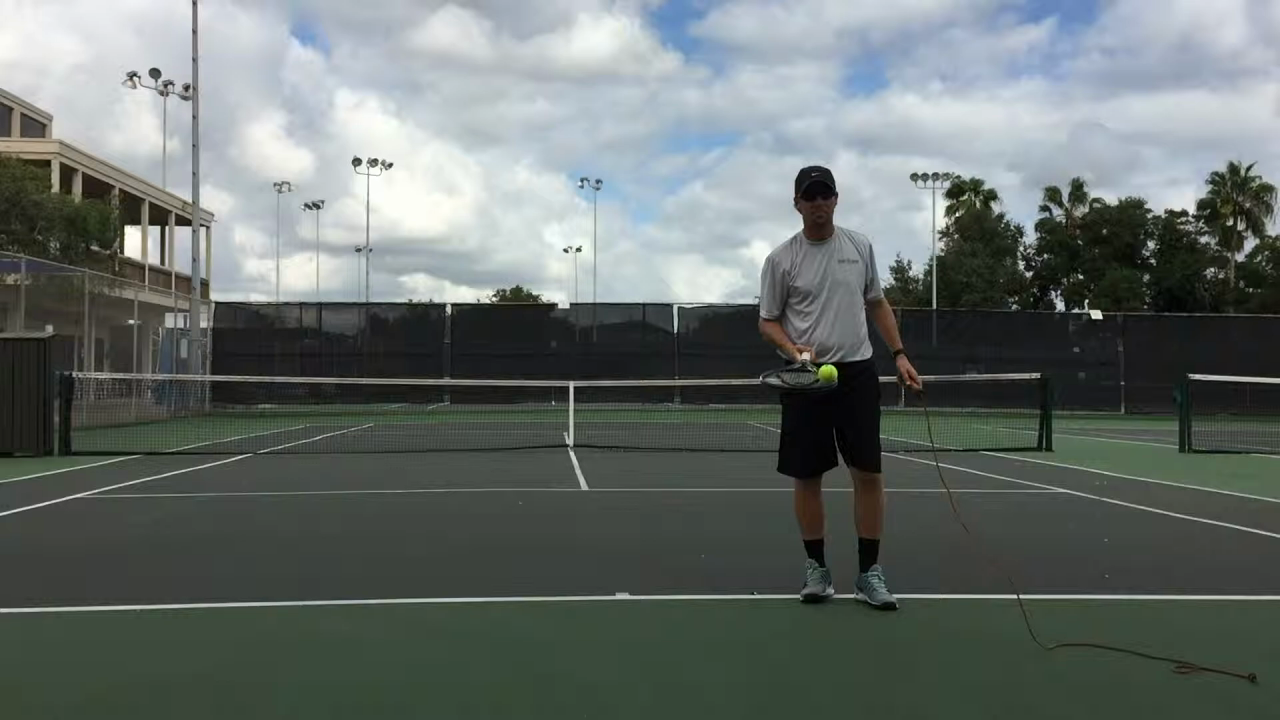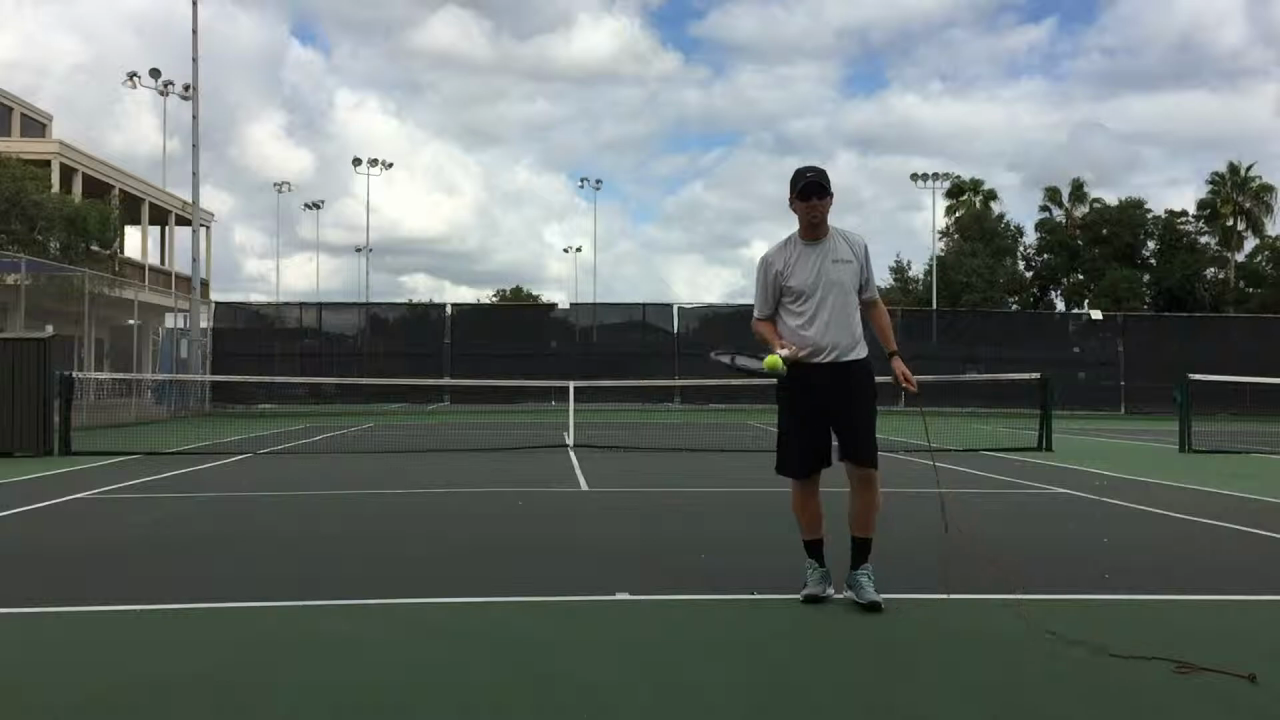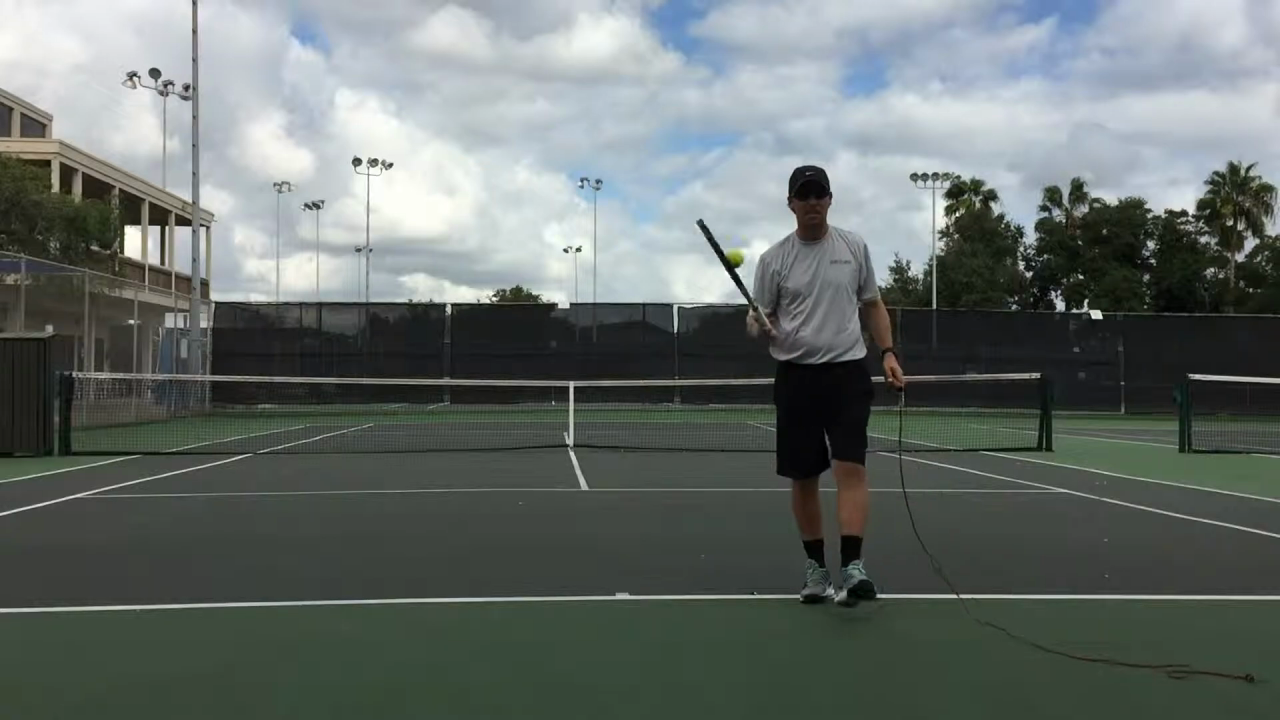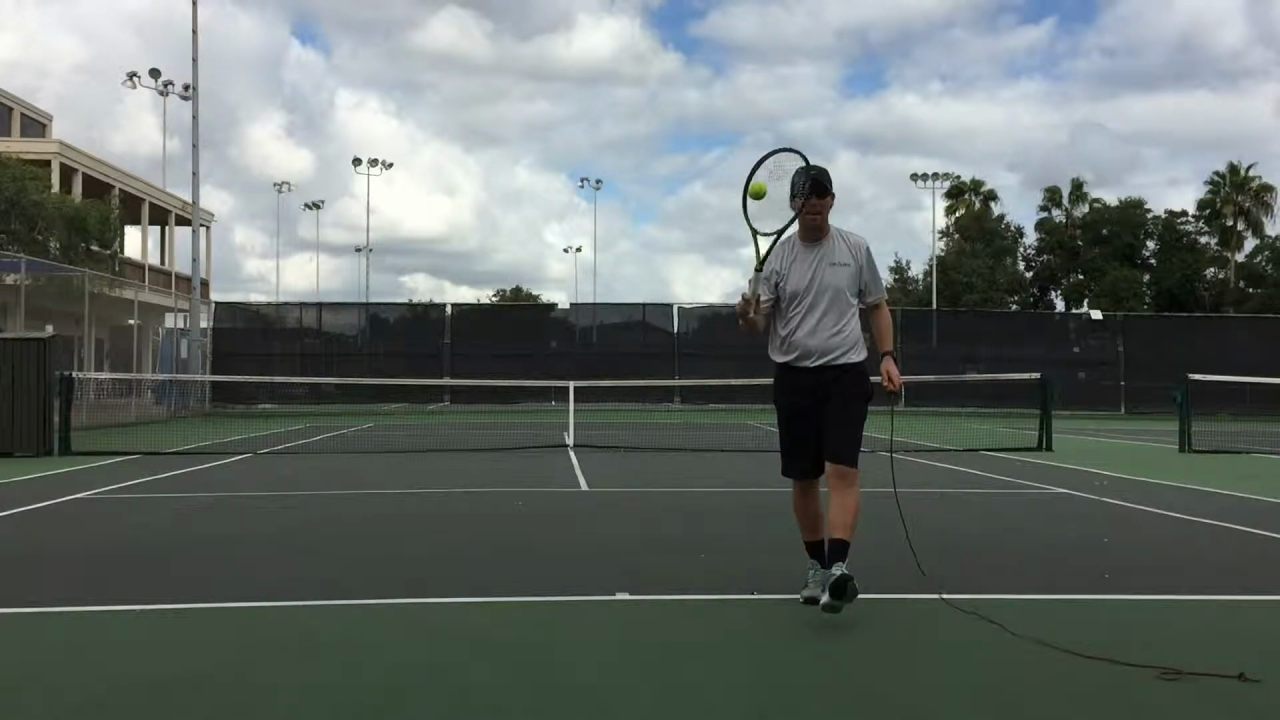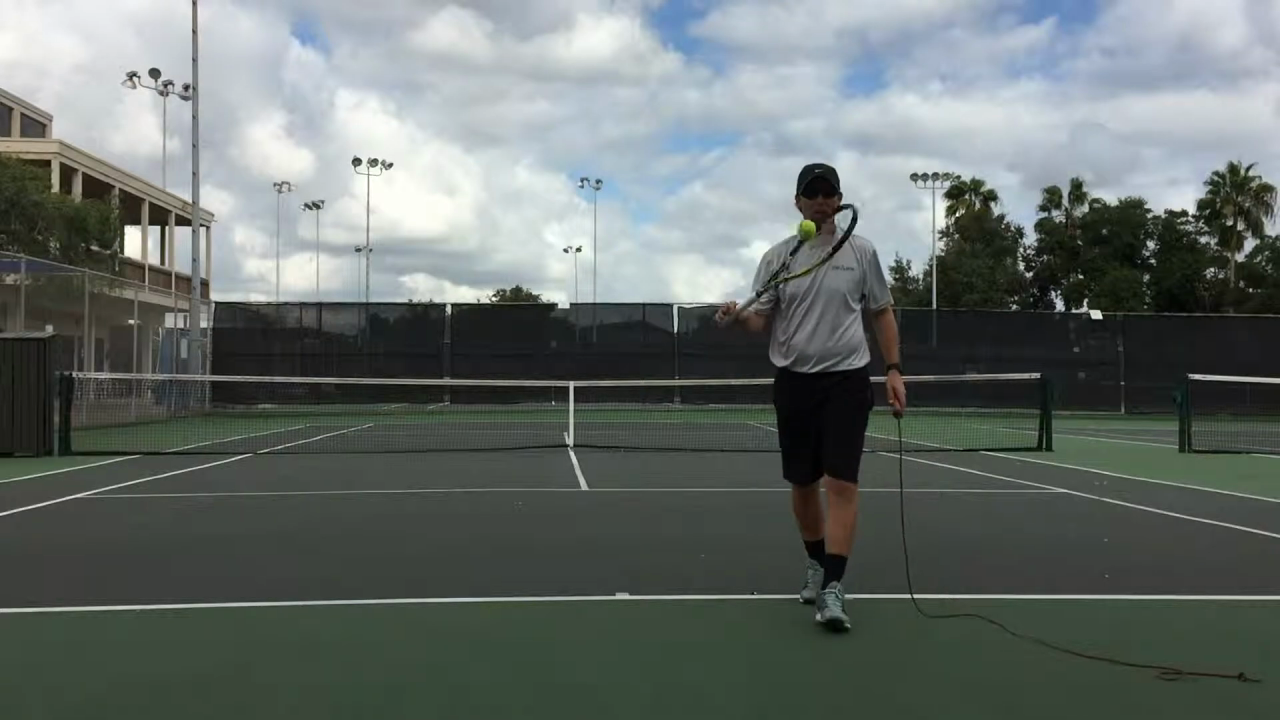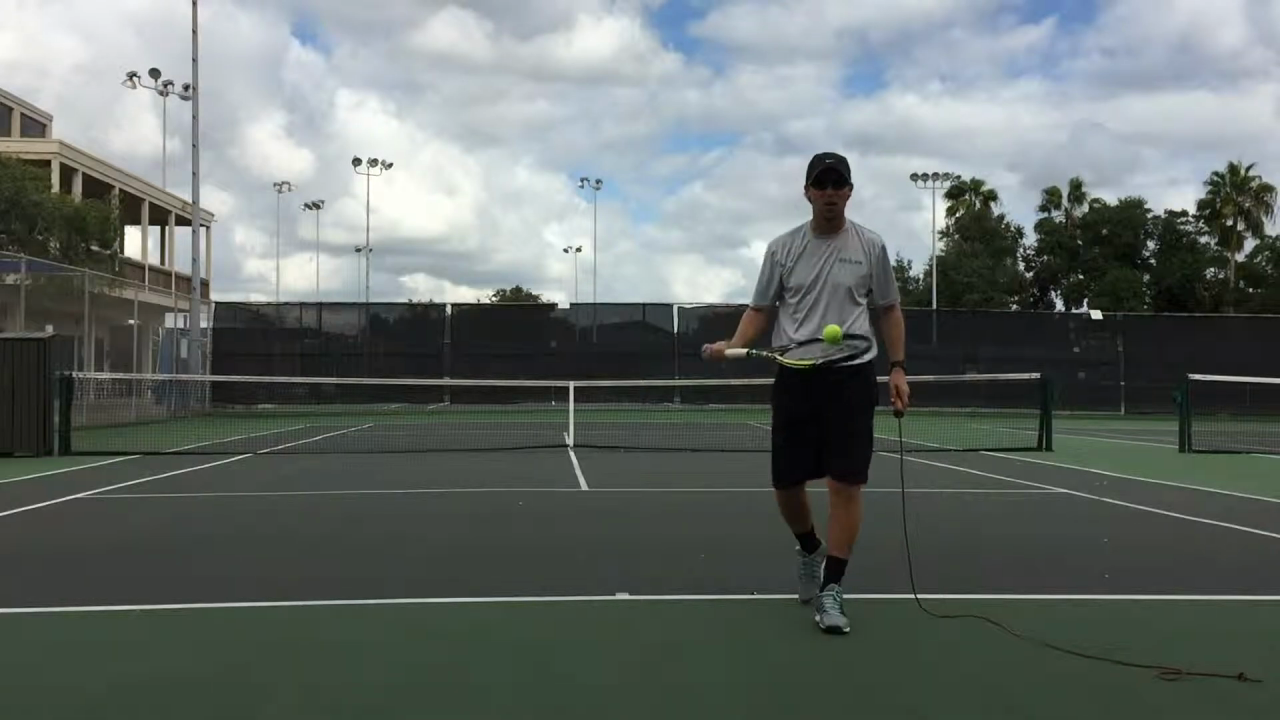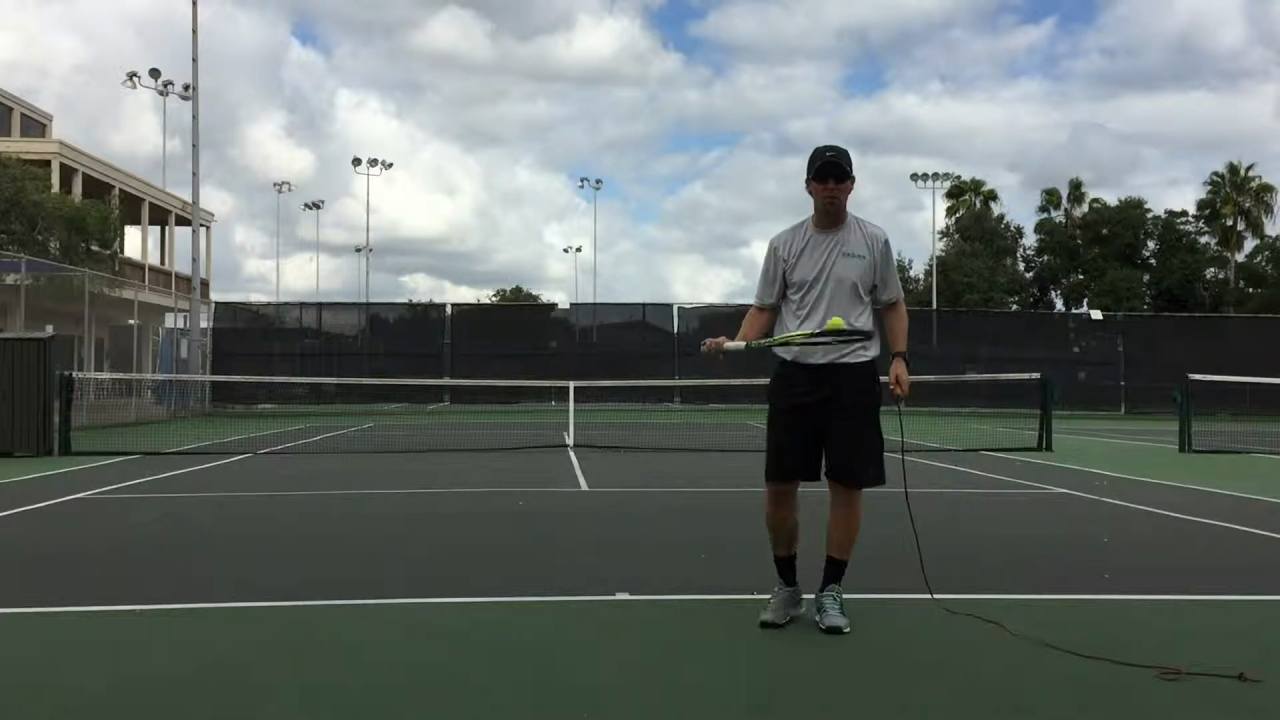
dt=0.2s
person 1, frame 1
left shoulder: (860, 247)
right shoulder: (780, 259)
left elbow: (877, 304)
right elbow: (768, 321)
left wrist: (899, 354)
right wrist: (792, 348)
left hip: (857, 372)
left knee: (868, 474)
right knee: (807, 476)
left ankle: (869, 573)
right ankle: (816, 567)
person 1, frame 2
left shoulder: (855, 247)
right shoulder: (775, 259)
left elbow: (873, 304)
right elbow: (761, 320)
left wrist: (895, 355)
right wrist: (776, 344)
left hip: (852, 371)
right hip: (800, 377)
left knee: (864, 471)
right knee: (804, 476)
left ankle: (860, 571)
right ankle: (816, 567)
person 1, frame 3
left shoulder: (854, 247)
right shoulder: (773, 259)
left elbow: (873, 304)
right elbow: (762, 321)
left wrist: (888, 352)
right wrist: (759, 329)
left hip: (848, 371)
right hip: (795, 376)
left knee: (850, 468)
right knee: (803, 476)
left ankle: (852, 569)
right ankle: (816, 566)
person 1, frame 4
left shoulder: (856, 249)
right shoulder: (775, 257)
left elbow: (877, 306)
right elbow: (761, 322)
left wrist: (887, 356)
right wrist: (748, 314)
left hip: (846, 374)
right hip: (794, 377)
left knee: (842, 471)
right knee: (804, 477)
left ankle: (838, 570)
right ankle: (816, 565)
person 1, frame 5
left shoulder: (863, 252)
right shoulder: (776, 257)
left elbow: (882, 313)
right elbow: (757, 318)
left wrist: (893, 370)
right wrist: (736, 318)
left hip: (847, 380)
right hip: (793, 381)
left knee: (842, 483)
right knee: (803, 483)
left ankle: (832, 589)
right ankle: (817, 564)
person 1, frame 6
left shoulder: (870, 246)
right shoulder: (781, 248)
left elbow: (889, 309)
right elbow: (760, 310)
left wrist: (897, 367)
right wrist: (733, 346)
left hip: (850, 378)
right hip: (793, 379)
left knee: (845, 484)
right knee: (787, 483)
left ankle: (830, 590)
right ankle: (810, 551)
person 1, frame 7
left shoulder: (874, 241)
right shoulder: (784, 244)
left elbow: (893, 305)
right elbow: (763, 310)
left wrist: (899, 357)
right wrist: (735, 342)
left hip: (853, 377)
right hip: (794, 376)
left knee: (847, 487)
right knee: (780, 486)
left ankle: (830, 592)
right ankle: (787, 586)
